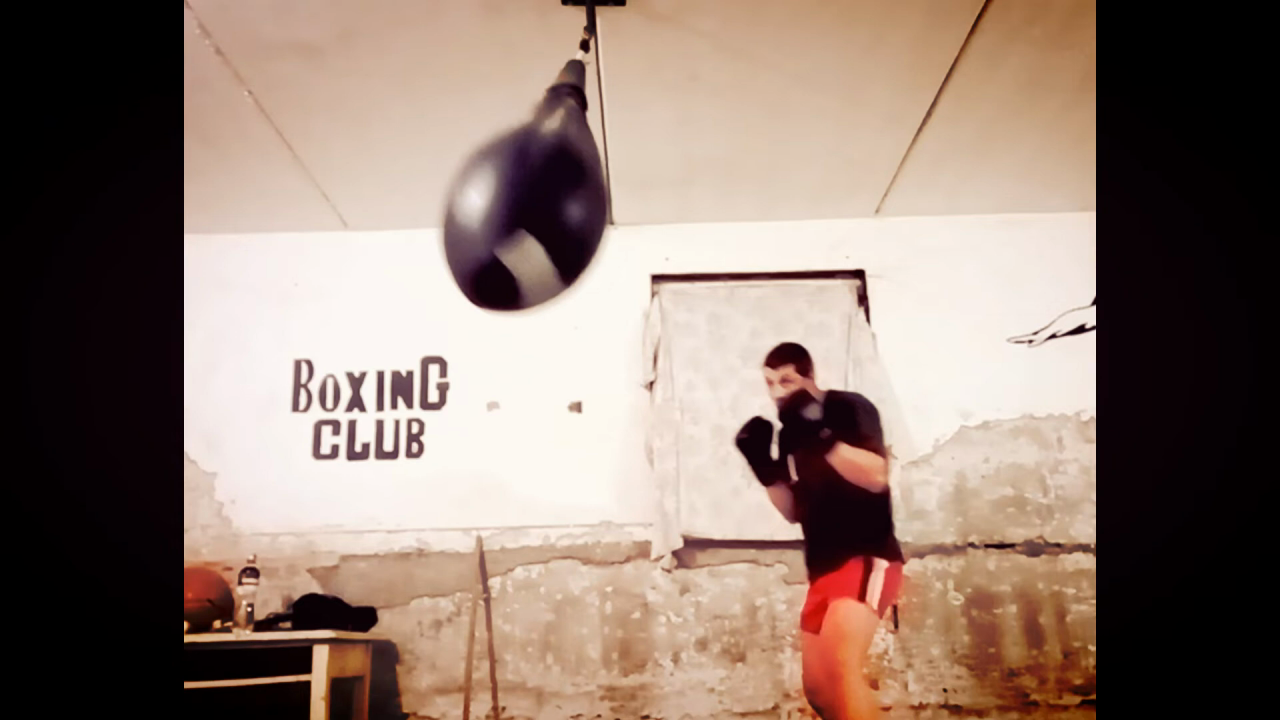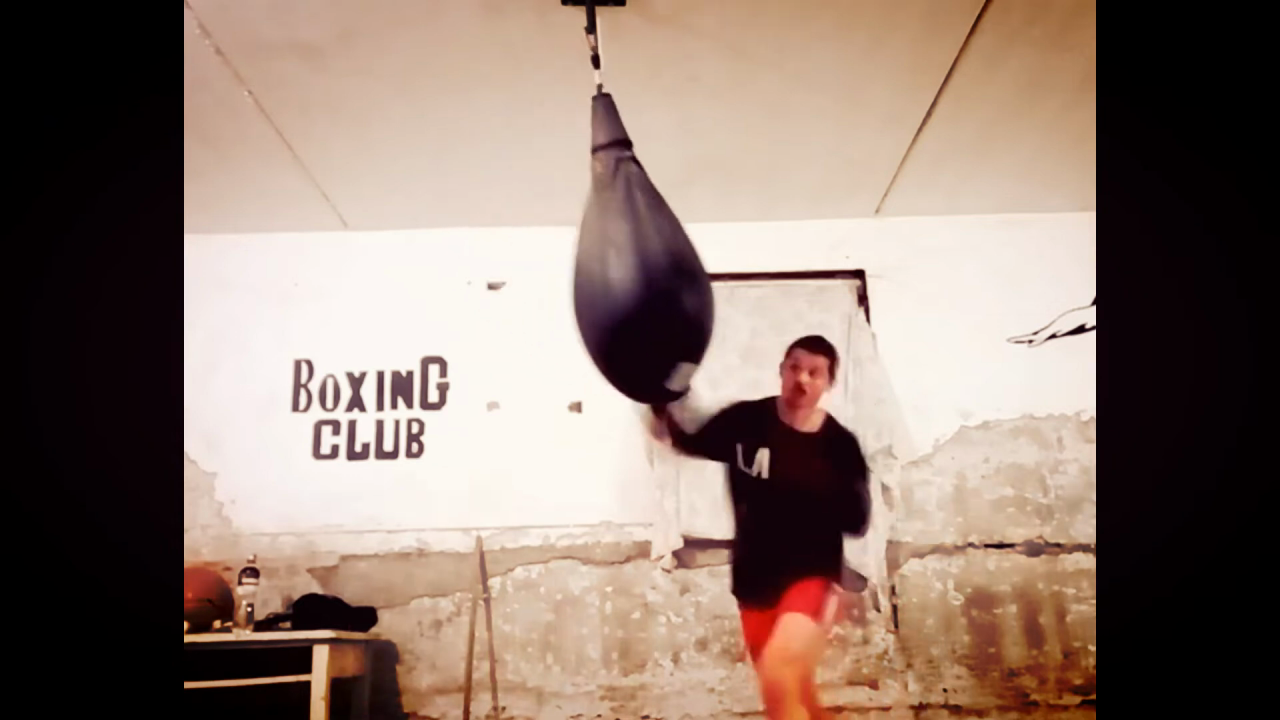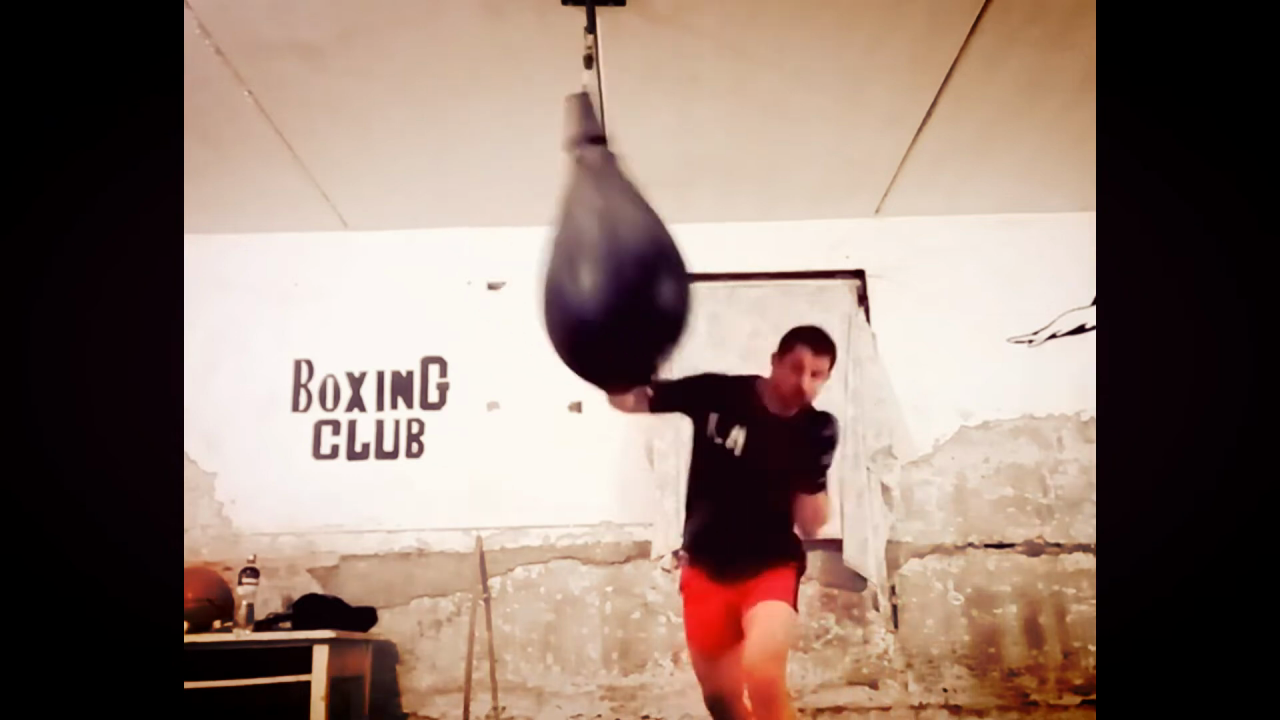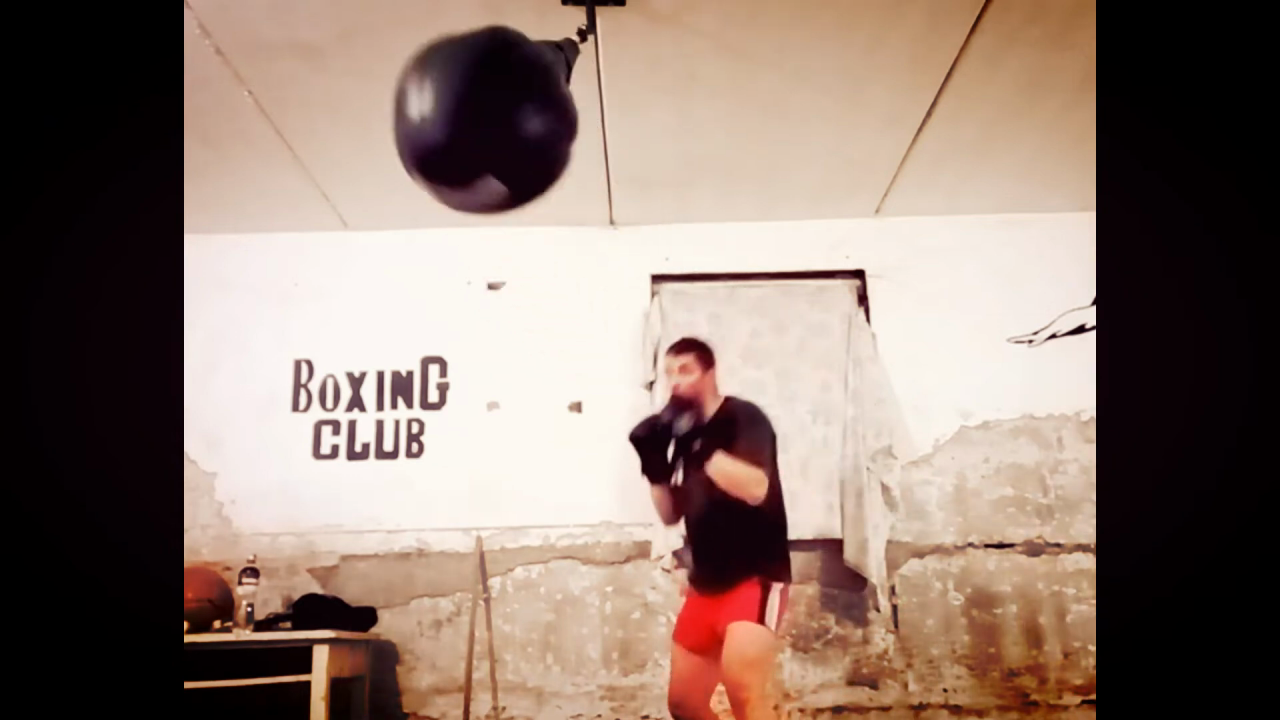
dt=0.4s
person 1, frame 1
left shoulder: (852, 410)
right shoulder: (790, 434)
left elbow: (876, 476)
right elbow: (794, 511)
left wrist: (822, 436)
right wrist: (762, 464)
left hip: (868, 560)
right hip: (824, 569)
left knee: (841, 663)
right knee: (818, 689)
person 1, frame 2
left shoulder: (841, 446)
right shoulder: (744, 422)
left elbow: (852, 514)
right elbow: (672, 437)
left wrist: (853, 521)
right wrist: (662, 413)
left hip: (810, 581)
right hip: (754, 586)
left knee: (780, 680)
person 1, frame 3
left shoulder: (813, 432)
right shoulder: (719, 393)
left elbow: (811, 523)
right elbow: (629, 399)
left wrist: (813, 476)
right wrist: (629, 390)
left hip: (771, 568)
right hip: (706, 569)
left knee: (762, 672)
person 1, frame 4
left shoulder: (744, 418)
right shoulder: (681, 430)
left elbow: (755, 488)
right elbow: (669, 515)
left wrist: (698, 445)
right wrist: (653, 464)
left hip: (756, 578)
right hip: (706, 584)
left knee: (742, 683)
